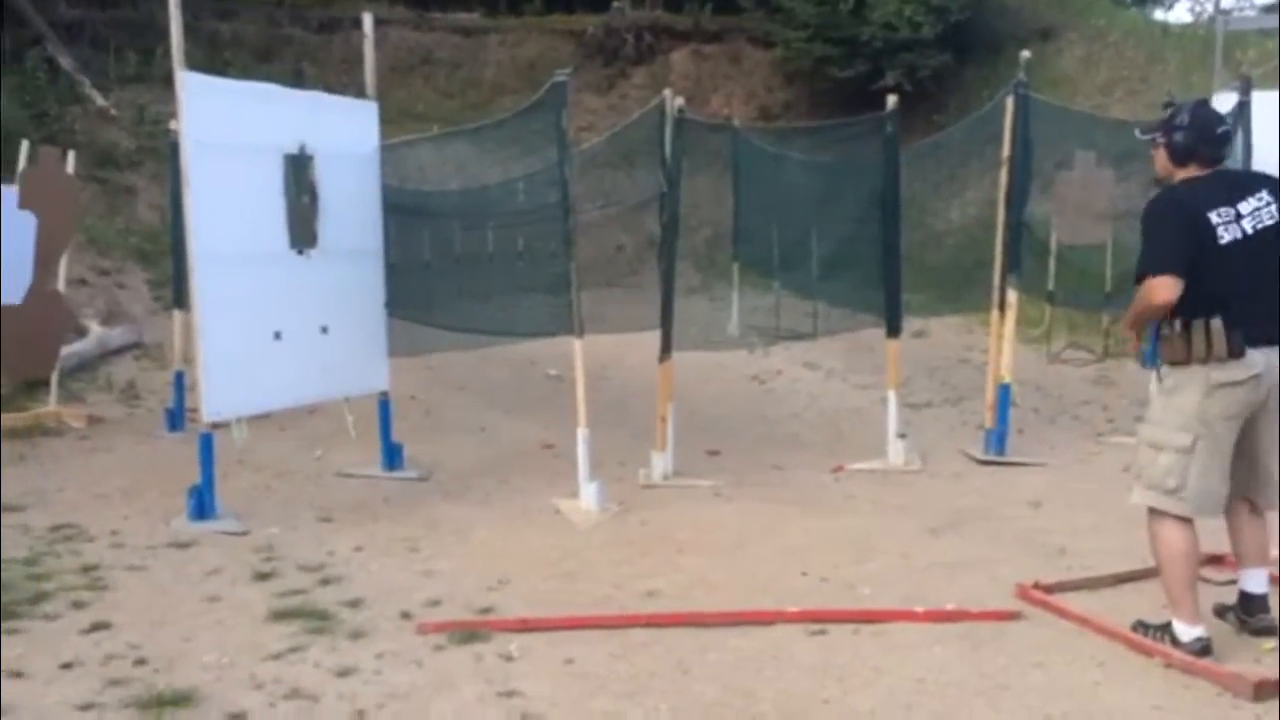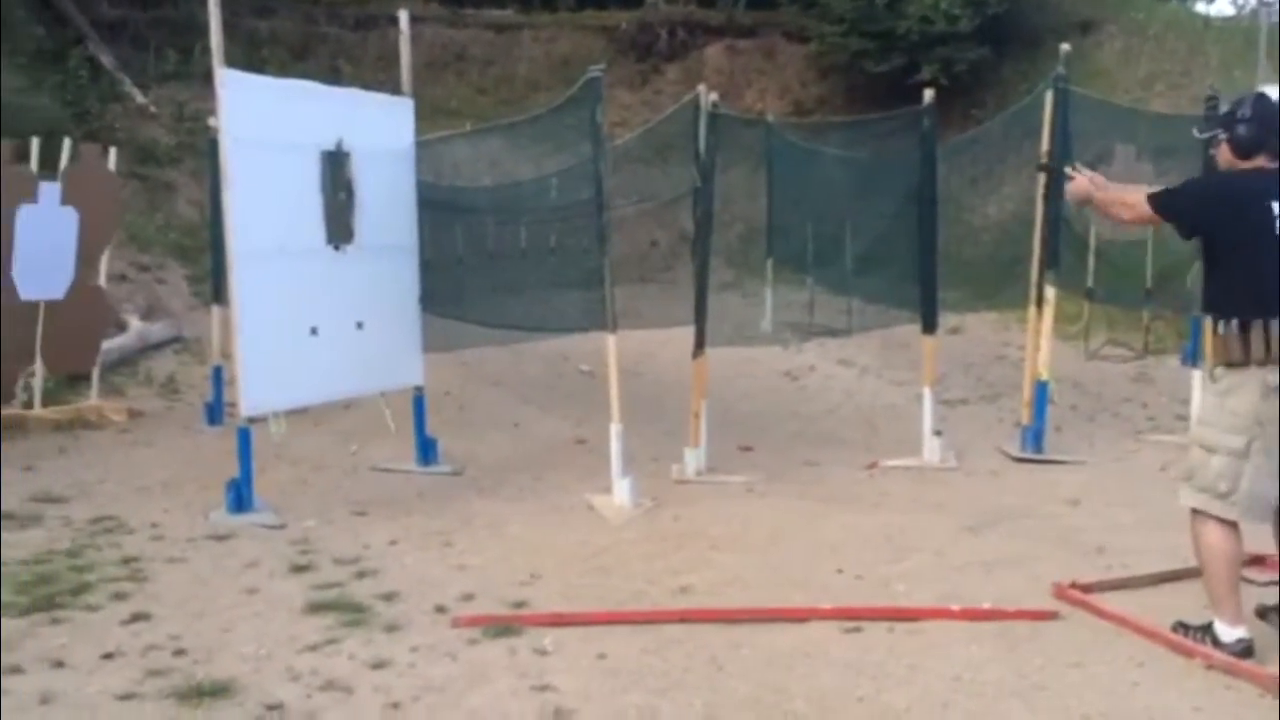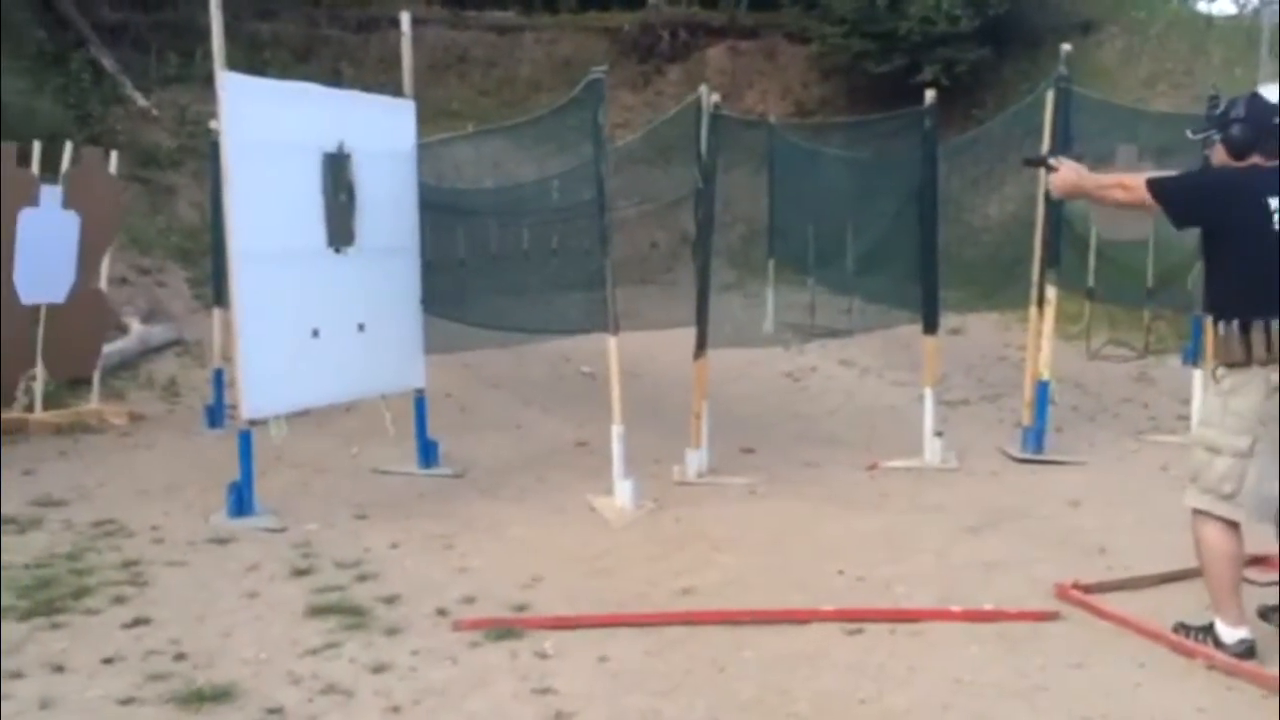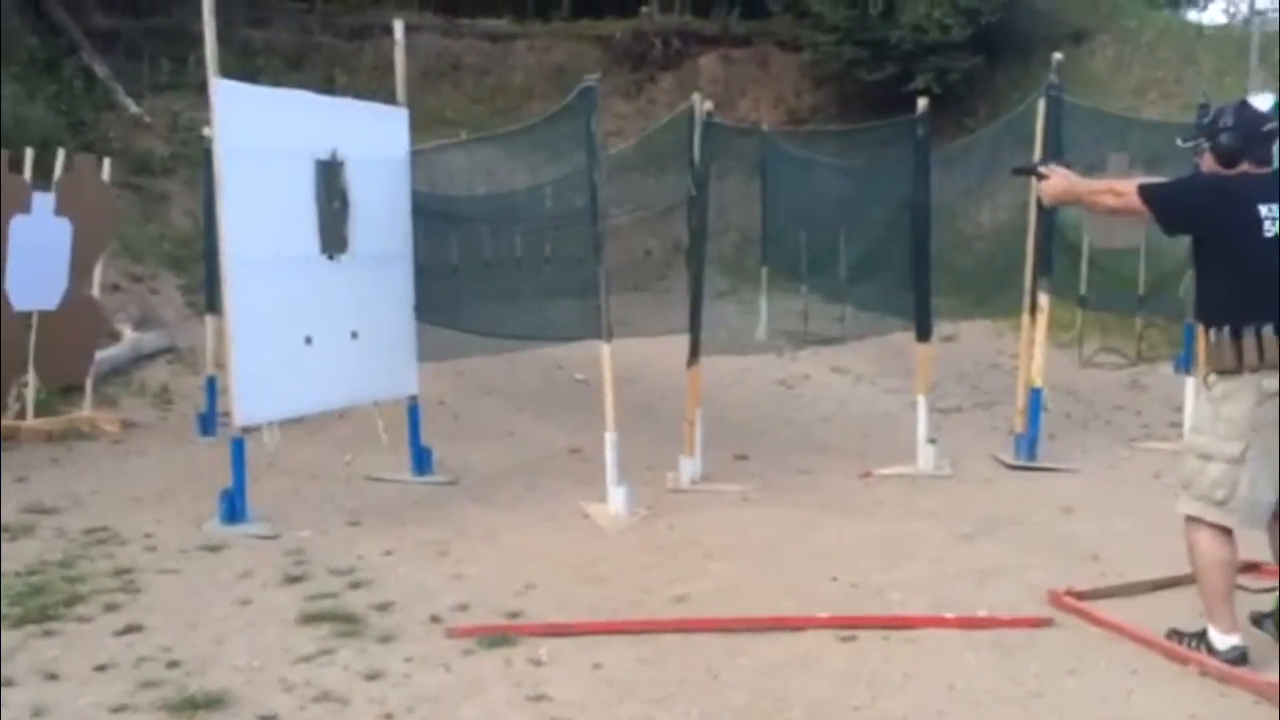
dt=0.3s
person 1, frame 1
left shoulder: (1172, 206)
left elbow: (1163, 292)
left wrist: (1134, 321)
left hip: (1206, 368)
left knee: (1168, 500)
left ankle: (1187, 630)
person 1, frame 2
left shoulder: (1224, 191)
left elbow: (1136, 209)
left wrist: (1091, 192)
right wrist: (1110, 188)
left knee: (1213, 501)
left ankle: (1229, 630)
person 1, frame 3
left shoulder: (1226, 187)
left elbow: (1131, 193)
right elbow: (1159, 184)
left wrist: (1079, 183)
right wrist: (1091, 177)
left knee: (1215, 502)
left ankle: (1230, 631)
person 1, frame 4
left shoulder: (1216, 194)
left elbow: (1122, 199)
right elbow: (1151, 190)
left wrist: (1070, 188)
right wrist: (1081, 183)
left knee: (1208, 508)
left ankle: (1222, 637)
